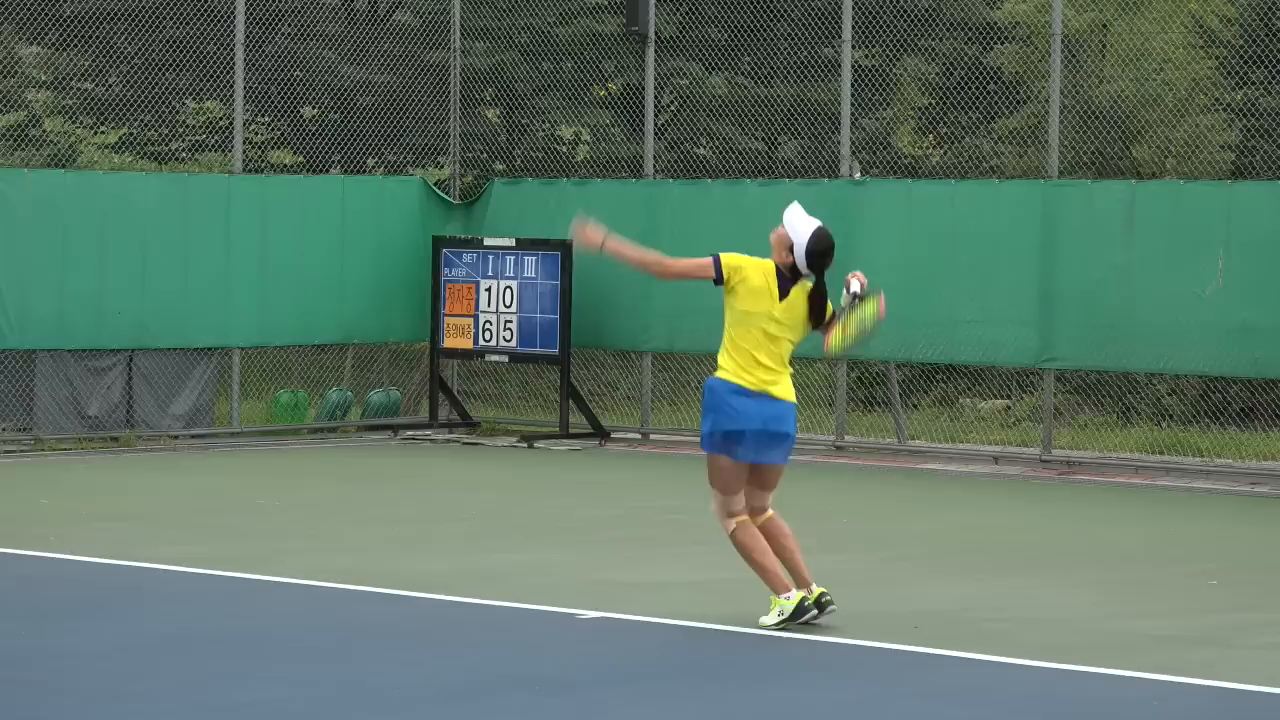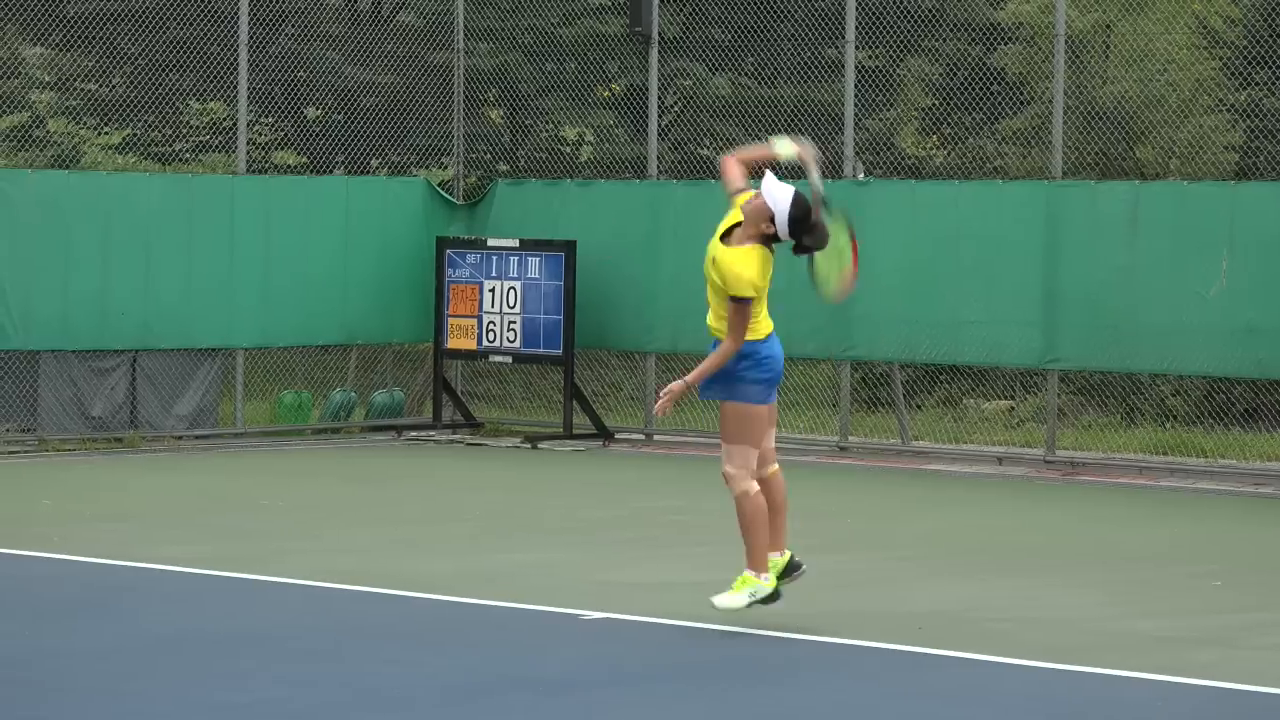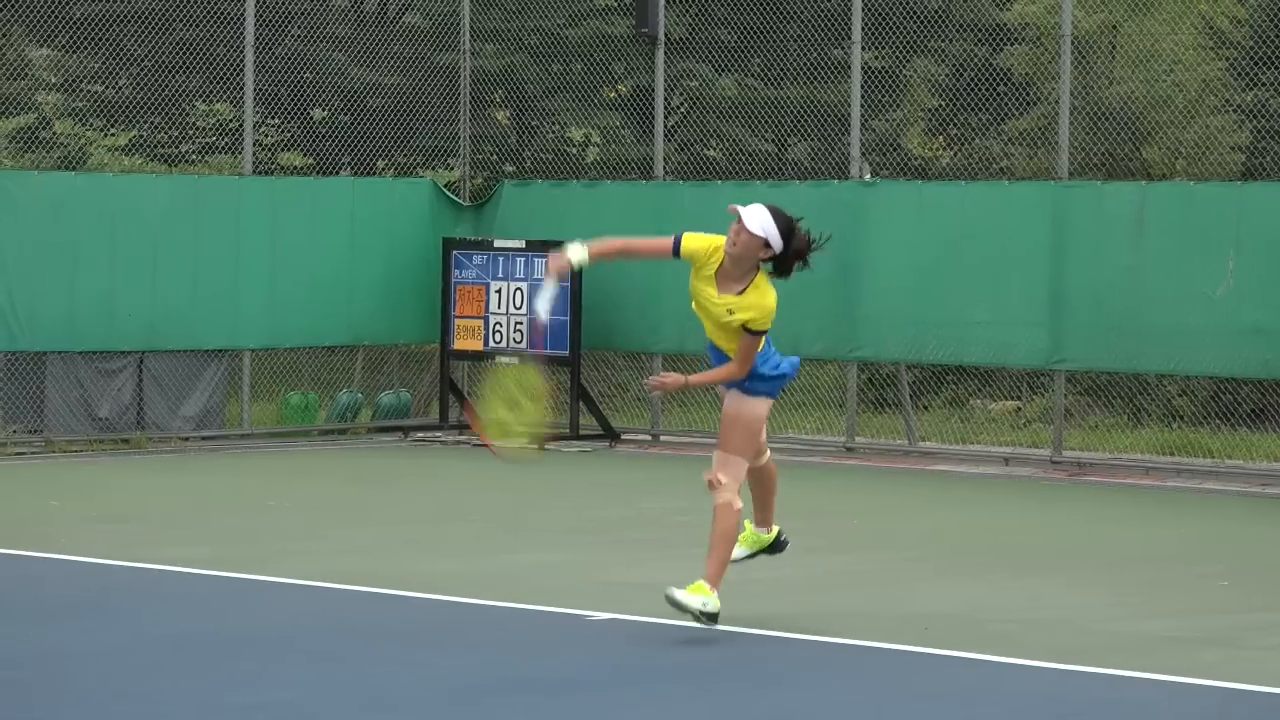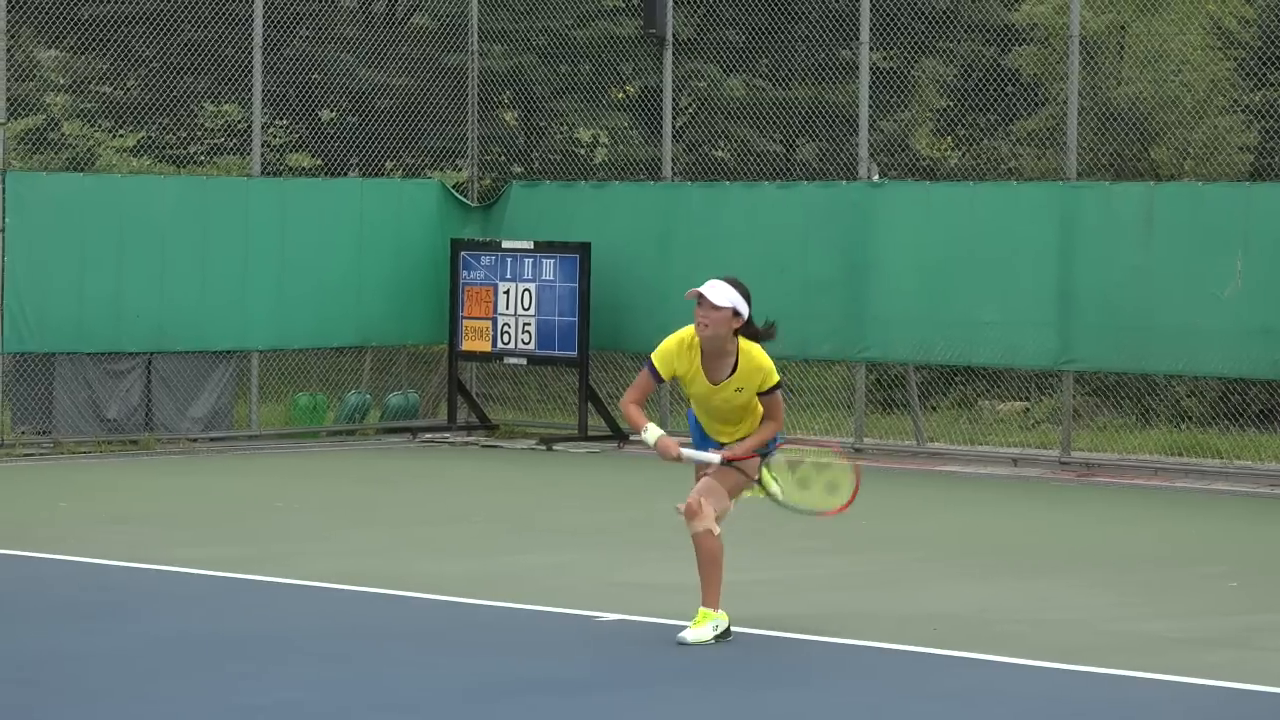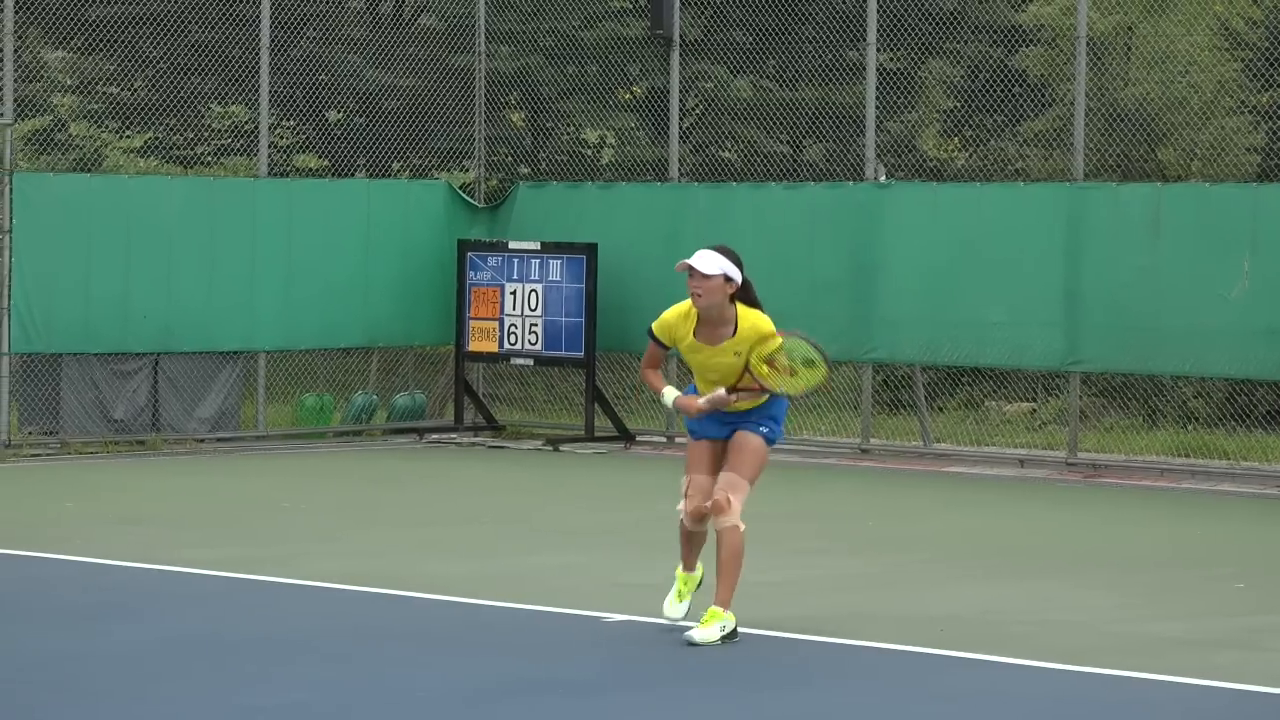
dt=0.2s
person 1, frame 1
left shoulder: (742, 269)
right shoulder: (810, 297)
left elbow: (667, 269)
left wrist: (605, 242)
right wrist: (854, 295)
left hip: (733, 403)
right hip: (779, 412)
left knee: (732, 515)
right knee: (760, 510)
left ankle: (788, 597)
right ankle: (810, 591)
person 1, frame 2
left shoulder: (735, 263)
right shoulder: (743, 213)
left elbow: (735, 343)
right elbow: (731, 161)
left wrist: (685, 384)
right wrist: (784, 148)
left hip: (749, 360)
right hip: (763, 349)
left knee: (739, 470)
right knee: (764, 461)
left ankle: (757, 577)
right ankle: (779, 557)
person 1, frame 3
left shoulder: (761, 300)
right shoulder: (705, 249)
left elbow: (741, 369)
right elbow: (633, 246)
left wrist: (684, 382)
right wrist: (576, 253)
left hip: (753, 372)
right hip: (721, 359)
left knee: (723, 481)
right knee: (751, 449)
left ankle: (706, 595)
right ankle: (765, 532)
person 1, frame 4
left shoulder: (757, 362)
right shoulder: (675, 348)
left elbow: (774, 424)
right elbow: (630, 402)
left wrist: (732, 453)
right wrist: (656, 437)
left hip: (747, 438)
right hip: (704, 432)
left knee: (699, 508)
right knee: (699, 515)
left ankle: (713, 615)
right ankle: (746, 482)
person 1, frame 5
left shoulder: (758, 327)
right shoulder: (673, 321)
right elbow: (648, 368)
left wrist: (731, 396)
right wrist: (674, 398)
left hip: (757, 413)
right hip: (707, 412)
left knee: (724, 504)
right knee: (694, 509)
left ankle: (722, 614)
right ankle: (688, 573)
